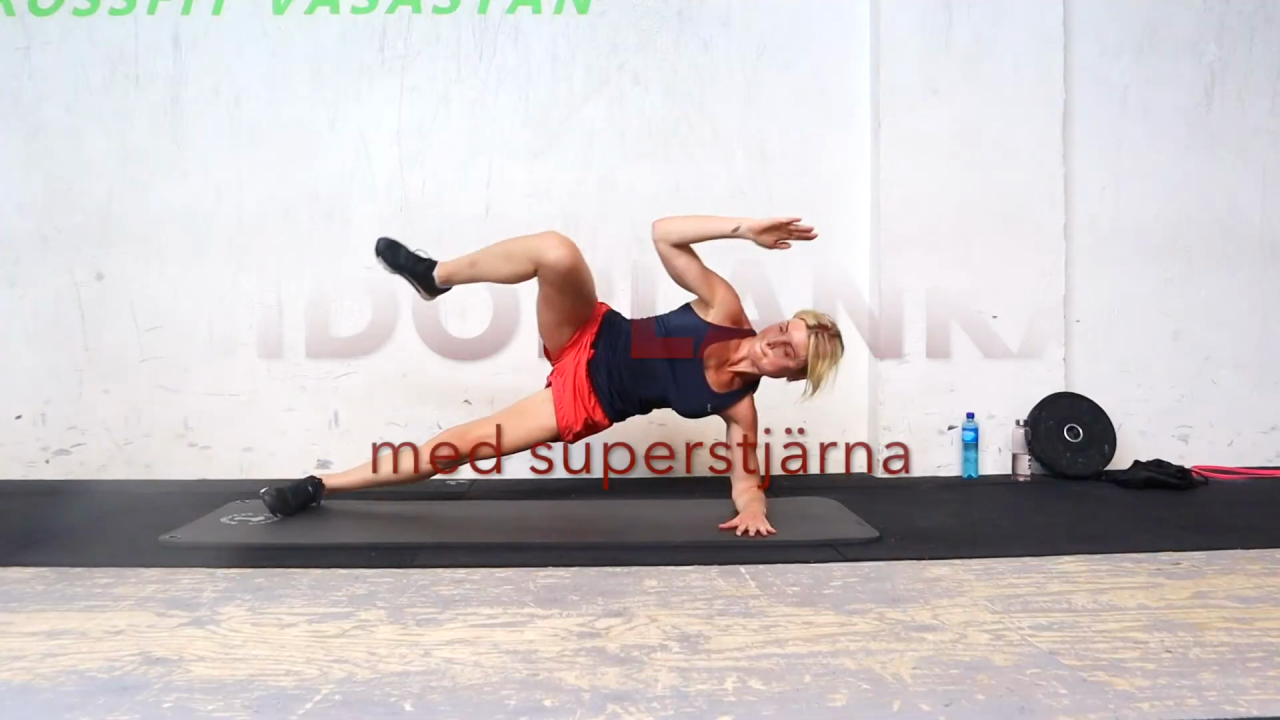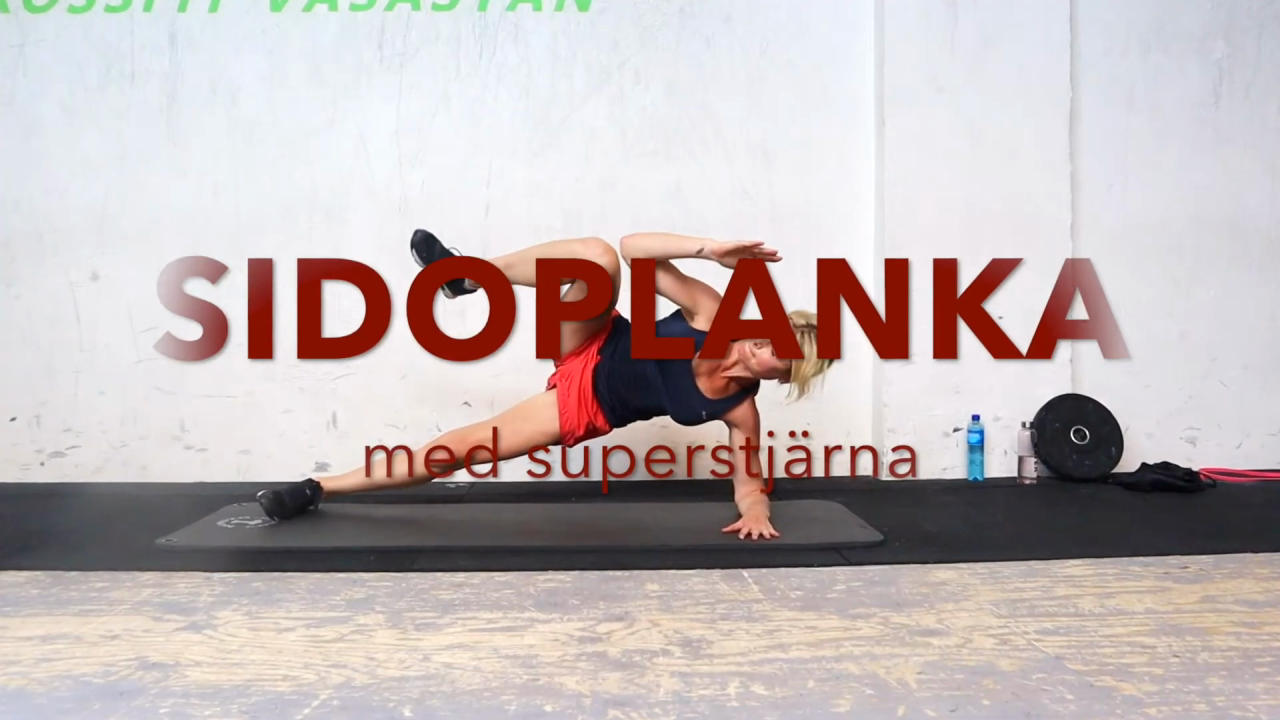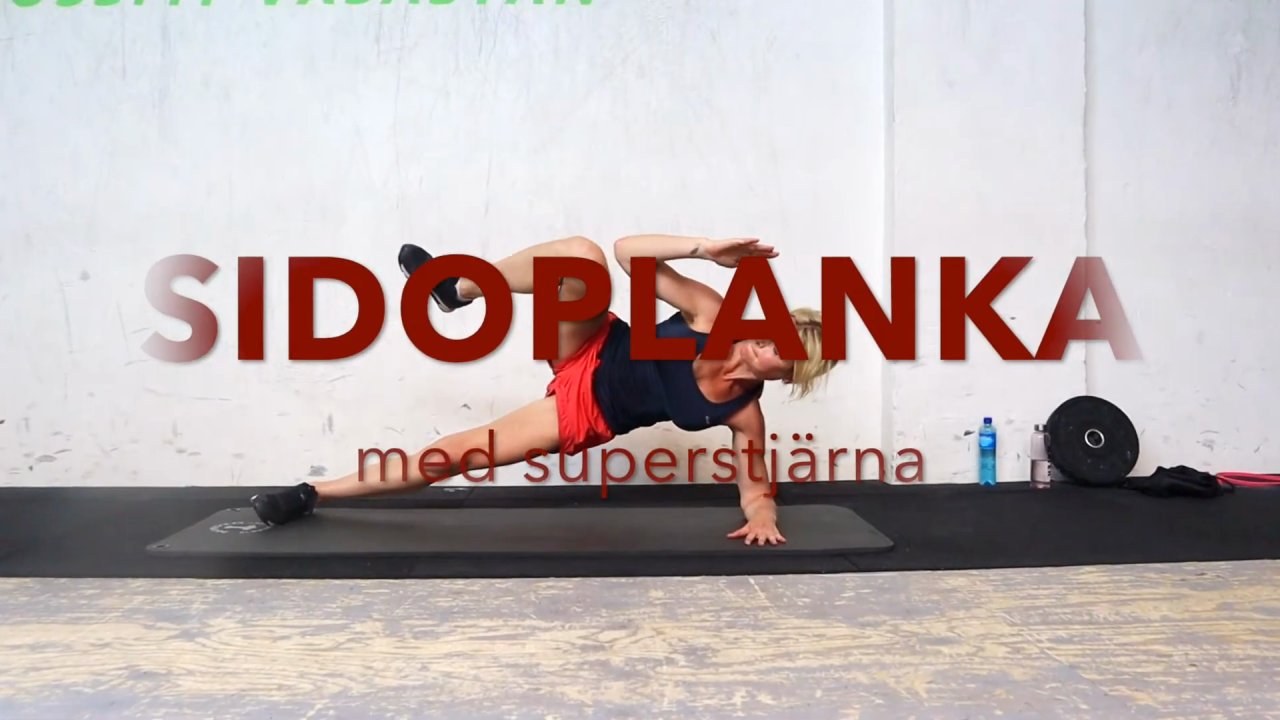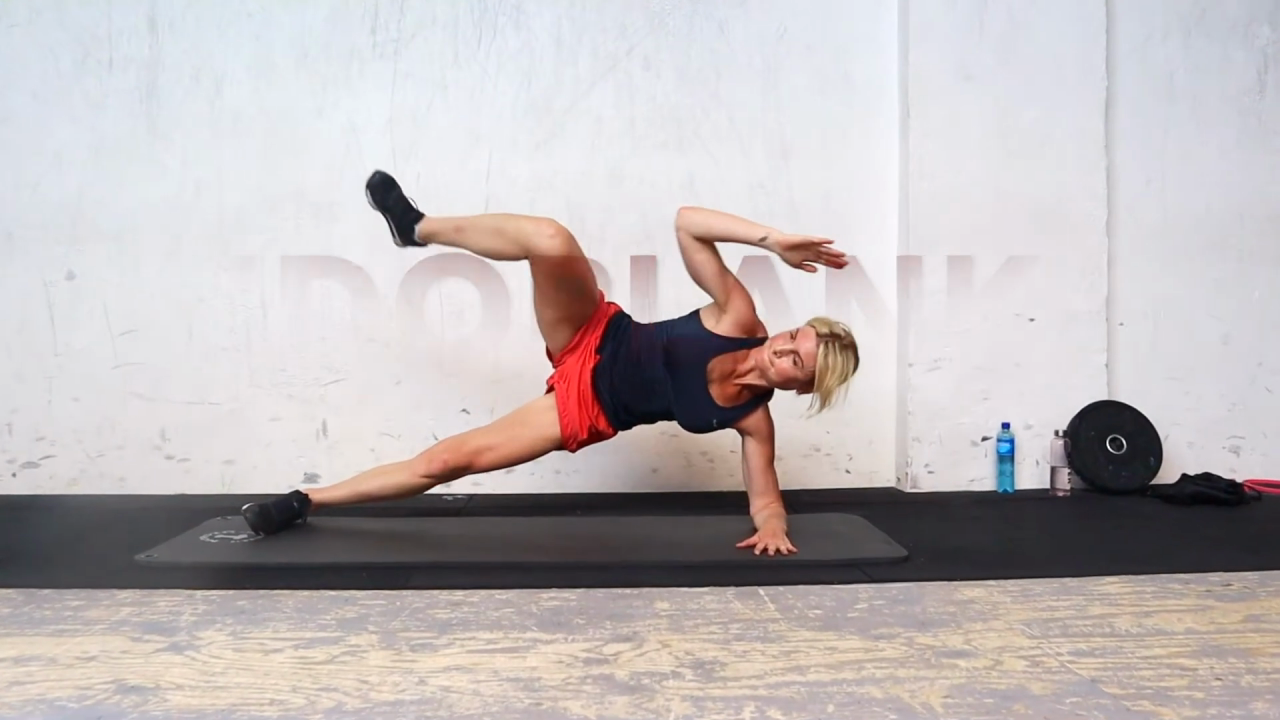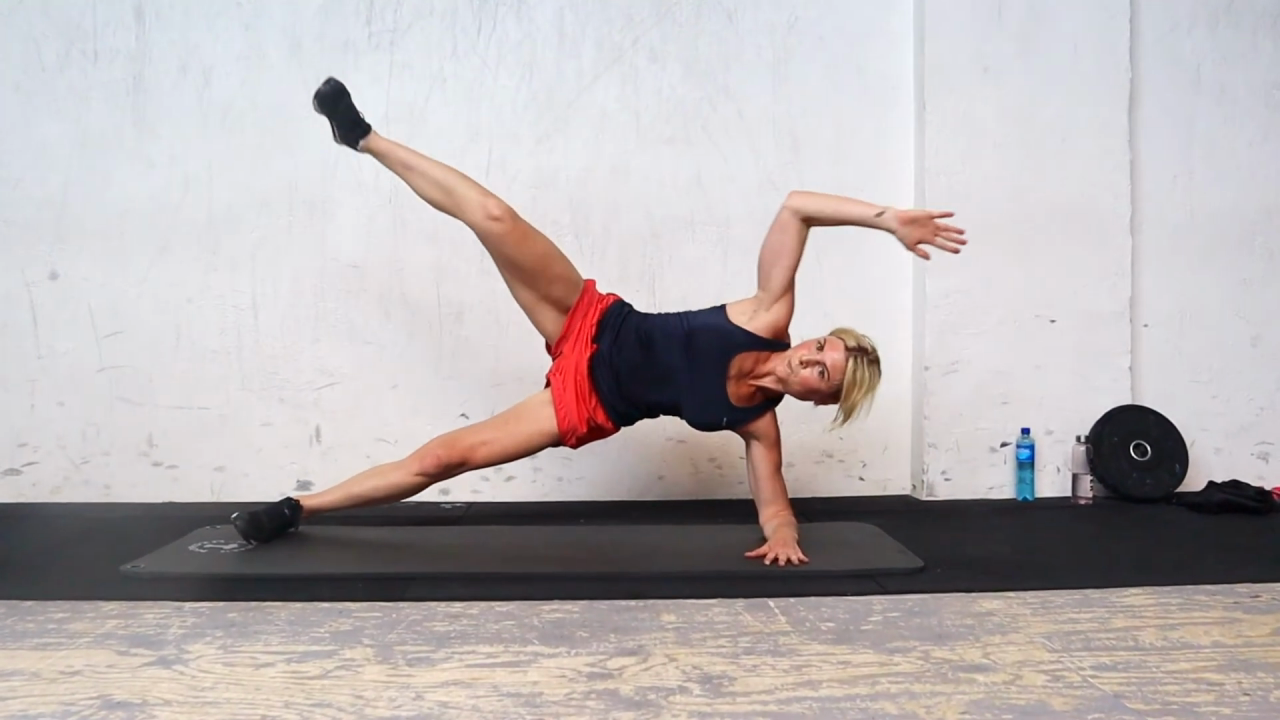
dt=1s
person 1, frame 1
left shoulder: (739, 407)
right shoulder: (725, 310)
left elbow: (746, 476)
right elbow: (662, 234)
left wrist: (752, 510)
right wrist: (744, 228)
left hip: (587, 405)
right hip: (589, 347)
left knee: (458, 445)
right knee: (557, 252)
left ankle: (319, 486)
right ankle: (437, 274)
person 1, frame 2
left shoulder: (739, 411)
right shoulder: (712, 312)
left elbow: (749, 481)
right elbow: (633, 247)
left wrist: (755, 514)
right wrist: (711, 250)
left hip: (587, 412)
right hip: (590, 358)
left knee: (461, 448)
right knee: (597, 256)
left ankle: (318, 490)
right ankle: (466, 276)
person 1, frame 3
left shoulder: (744, 415)
right shoulder: (713, 314)
left elbow: (757, 487)
right elbow: (627, 250)
left wrist: (763, 520)
right wrist: (705, 248)
left hip: (587, 418)
right hip: (590, 362)
left knee: (454, 455)
right knee: (582, 254)
left ankle: (314, 493)
right ankle: (460, 287)
person 1, frame 4
left shoulder: (752, 419)
right shoulder: (739, 319)
left elbow: (764, 494)
right elbow: (688, 222)
left wrist: (773, 528)
right wrist: (773, 239)
left hip: (588, 414)
right hip: (594, 346)
left knee: (448, 460)
right knee: (551, 240)
left ankle: (303, 501)
right ankle: (417, 226)
person 1, frame 5
left shoulder: (758, 424)
right shoulder: (770, 319)
left elbow: (775, 502)
right elbow: (796, 206)
left wrist: (782, 539)
right wrist: (886, 218)
left hip: (589, 404)
right hip: (593, 331)
left knee: (445, 458)
right knee: (492, 216)
left ankle: (298, 508)
right ankle: (360, 134)
